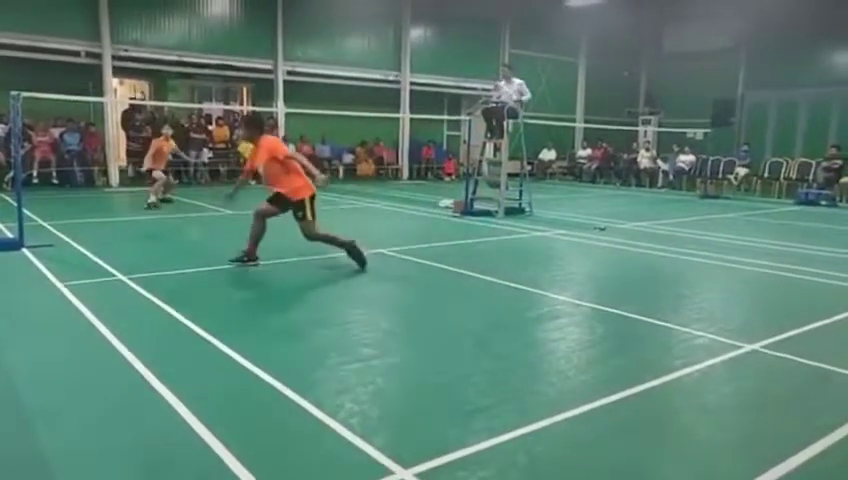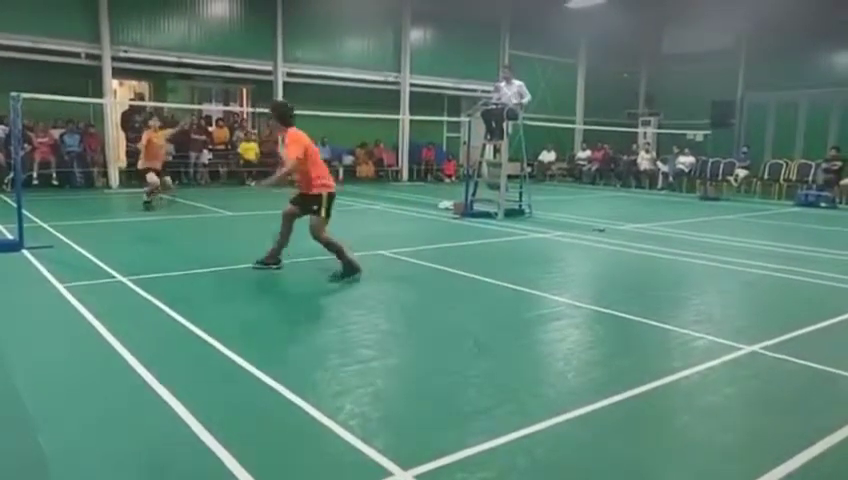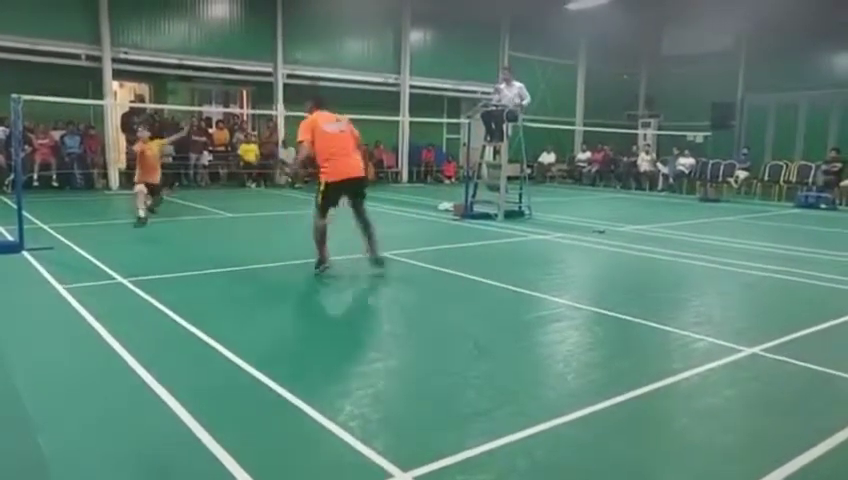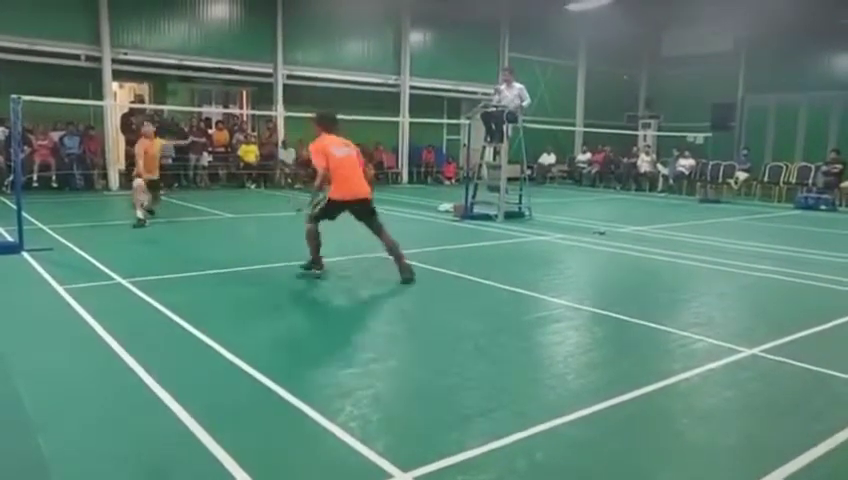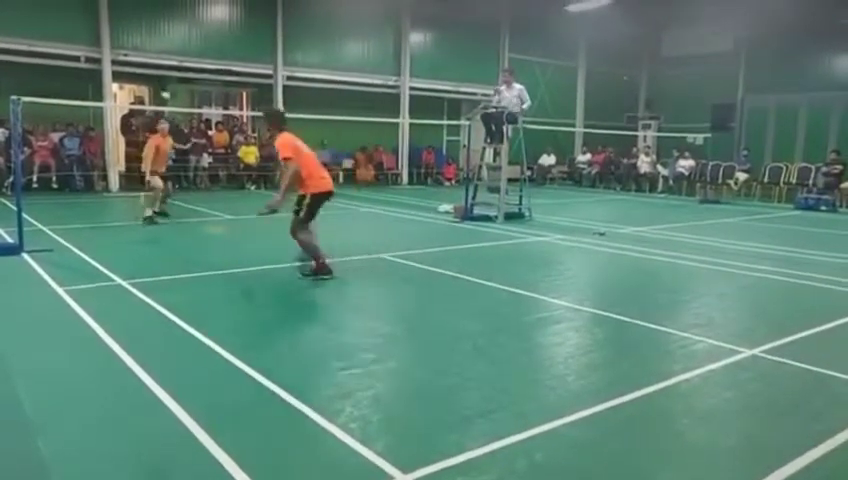
dt=0.3s
person 1, frame 1
left shoulder: (271, 143)
right shoulder: (255, 151)
left elbow: (296, 157)
right elbow: (246, 174)
left wrist: (316, 173)
right wrist: (234, 190)
left hip: (301, 192)
right hip: (285, 192)
left knee: (310, 234)
right knee: (260, 213)
left ankle: (348, 246)
right ankle: (250, 254)
person 1, frame 2
left shoulder: (295, 137)
right shoulder: (291, 136)
left elbow: (292, 165)
left wrist: (269, 181)
left hip: (321, 189)
right hip: (311, 189)
left knee: (317, 232)
right knee: (287, 214)
left ankle: (350, 265)
right ankle: (273, 257)
person 1, frame 3
left shoulder: (308, 123)
right shoulder: (343, 120)
left elbow: (306, 153)
right elbow: (358, 146)
right wrist: (362, 170)
left hip: (331, 176)
right hip: (356, 174)
left knee: (320, 216)
right knee: (360, 213)
left ankle: (322, 259)
right ankle: (374, 254)
person 1, frame 4
left shoulder: (317, 145)
right shoulder: (349, 144)
left elbow: (322, 175)
right elbow: (363, 170)
left wrist: (314, 198)
left hip: (339, 196)
right hip: (361, 194)
left knee: (311, 221)
right knee: (381, 232)
left ankle: (315, 262)
right ankle: (404, 268)
person 1, frame 5
left shoulder: (282, 141)
right shoulder: (291, 139)
left elbow: (294, 168)
right elbow: (296, 168)
left wrist: (280, 196)
right wrist: (277, 203)
left hip: (317, 187)
right hip: (324, 185)
left knee: (297, 230)
right knee: (302, 224)
left ankle: (322, 267)
right ankle: (310, 251)
